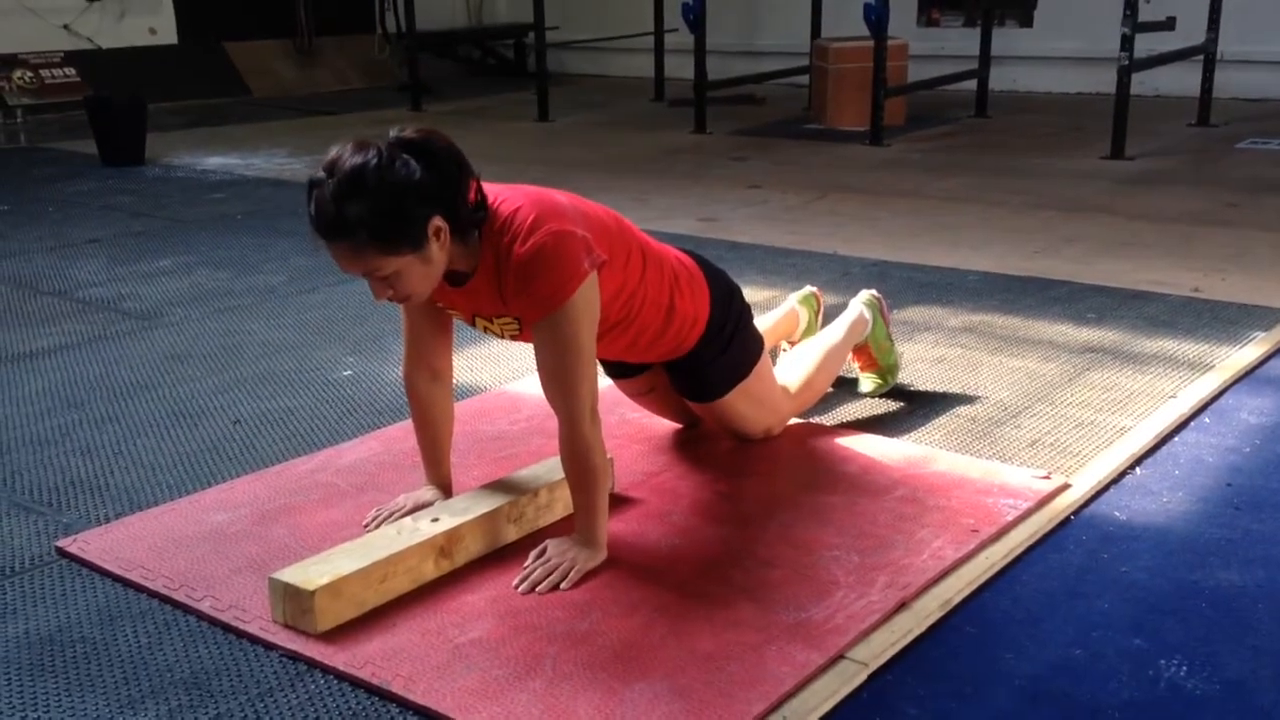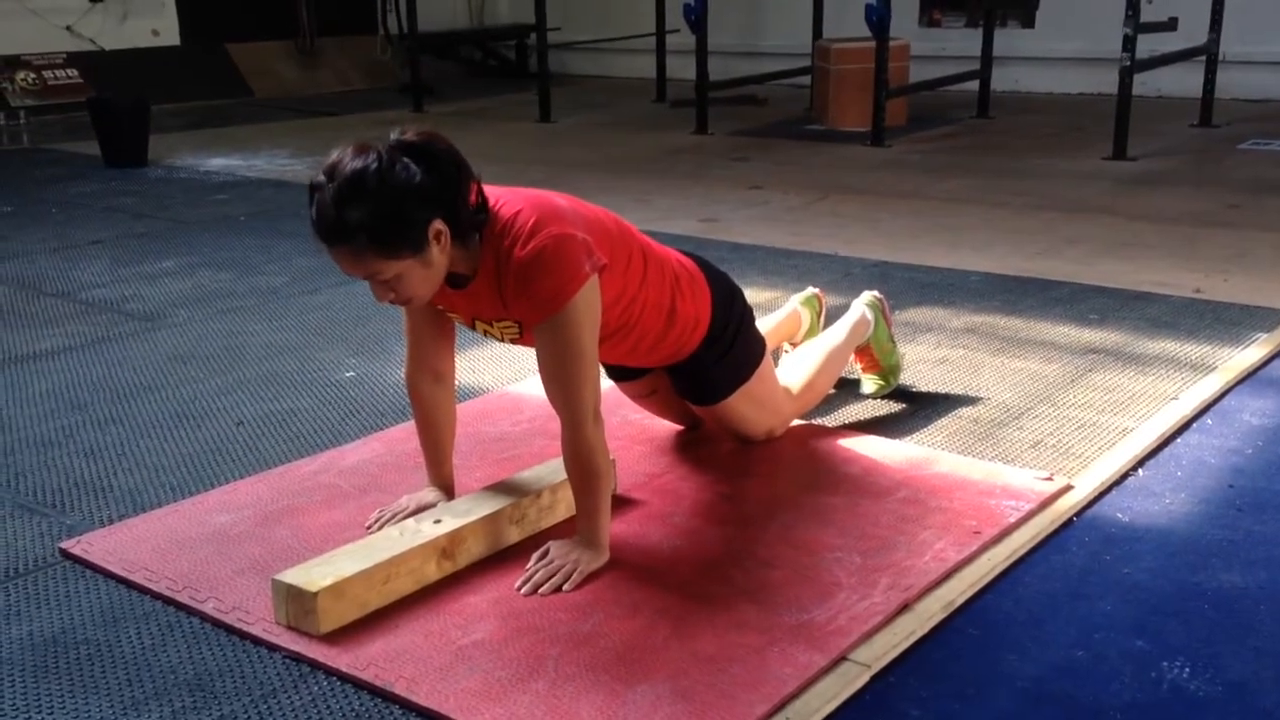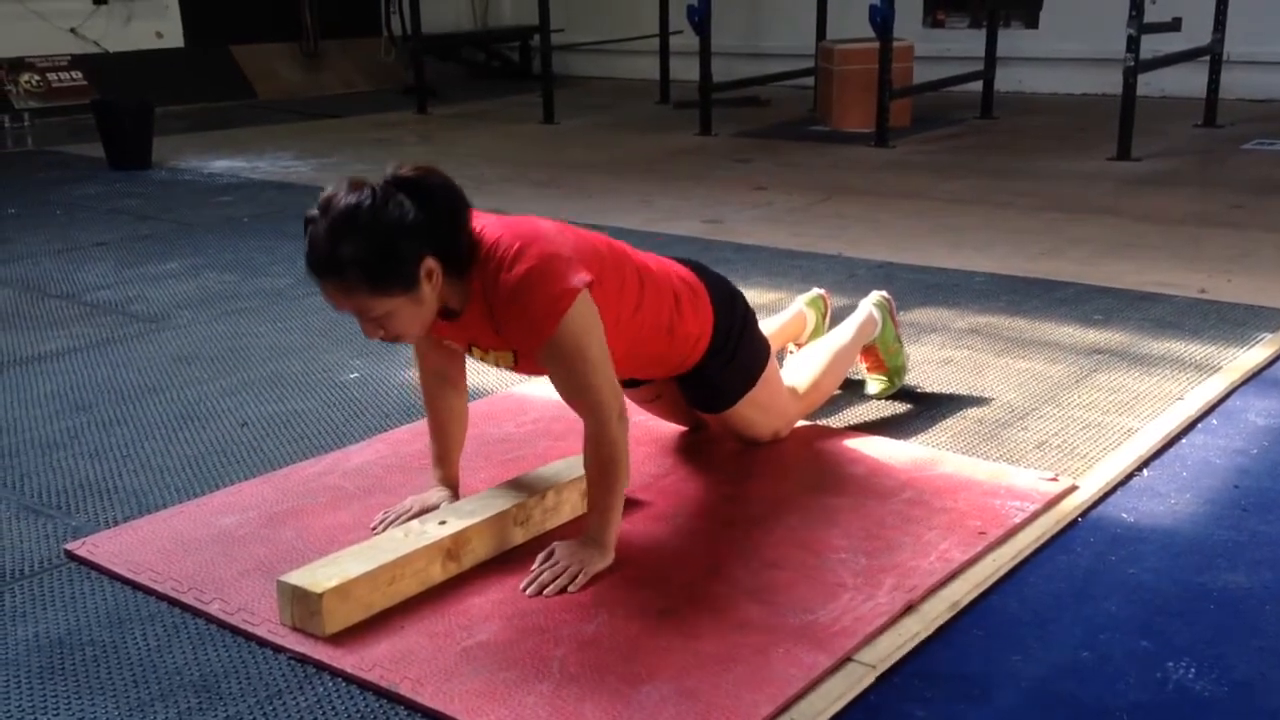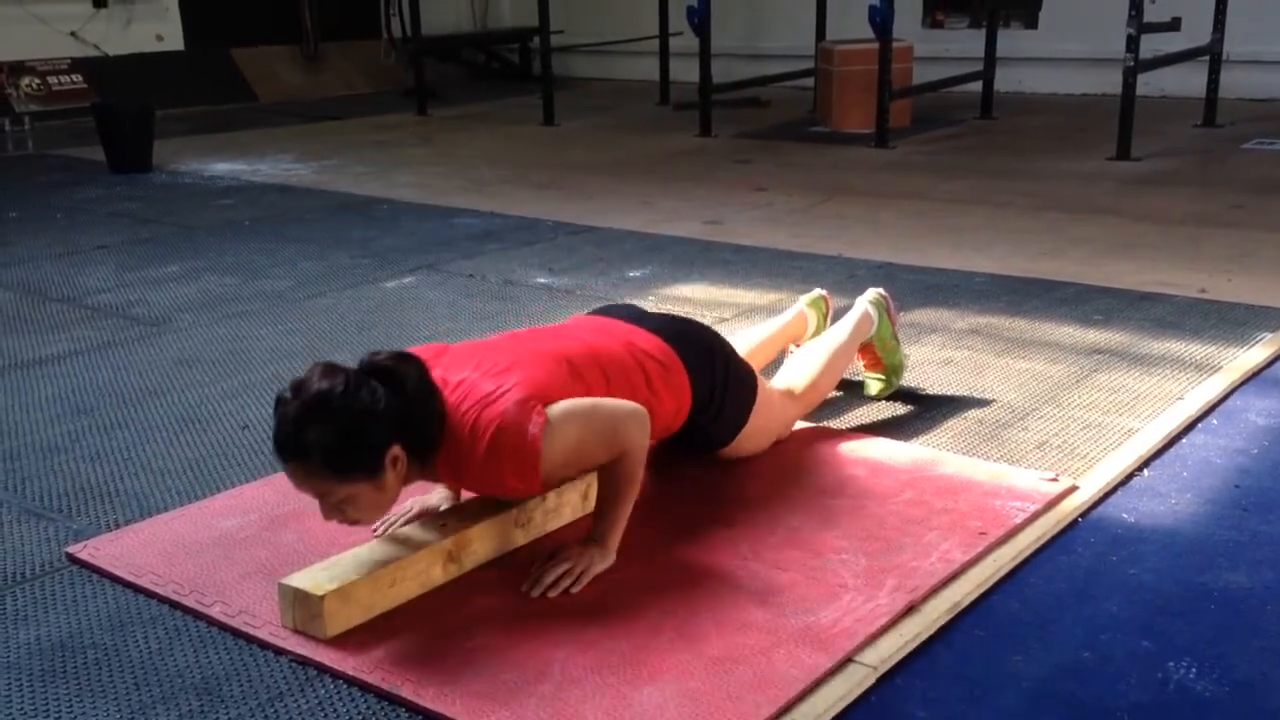
dt=0.5s
person 1, frame 1
left shoulder: (540, 250)
right shoulder: (424, 244)
left elbow: (577, 415)
right elbow: (426, 372)
left wrist: (590, 539)
right wrist: (437, 484)
left hip: (691, 313)
right hip: (626, 327)
left knee: (767, 417)
right knee: (696, 418)
left ankle: (860, 319)
right ankle: (796, 313)
person 1, frame 2
left shoulder: (541, 254)
right shoulder: (428, 245)
left elbow: (580, 417)
right elbow: (427, 375)
left wrist: (591, 542)
right wrist: (439, 486)
left hip: (693, 314)
right hip: (628, 329)
left knee: (770, 419)
right knee: (695, 418)
left ankle: (863, 320)
right ankle: (799, 314)
person 1, frame 3
left shoulder: (531, 284)
right shoulder: (426, 273)
left elbow: (605, 419)
right elbow: (442, 380)
left wrist: (598, 542)
right wrist: (444, 484)
left hip: (699, 325)
right hip: (632, 332)
left knee: (776, 419)
right knee: (701, 420)
left ankle: (868, 321)
right ankle: (804, 314)
person 1, frame 4
left shoulder: (499, 442)
right shoulder: (400, 392)
left elbow: (632, 424)
left wrist: (602, 545)
right wrist: (444, 485)
left hip: (676, 373)
right hip: (610, 336)
left knee: (782, 404)
left ankle: (864, 319)
right ankle: (805, 313)
